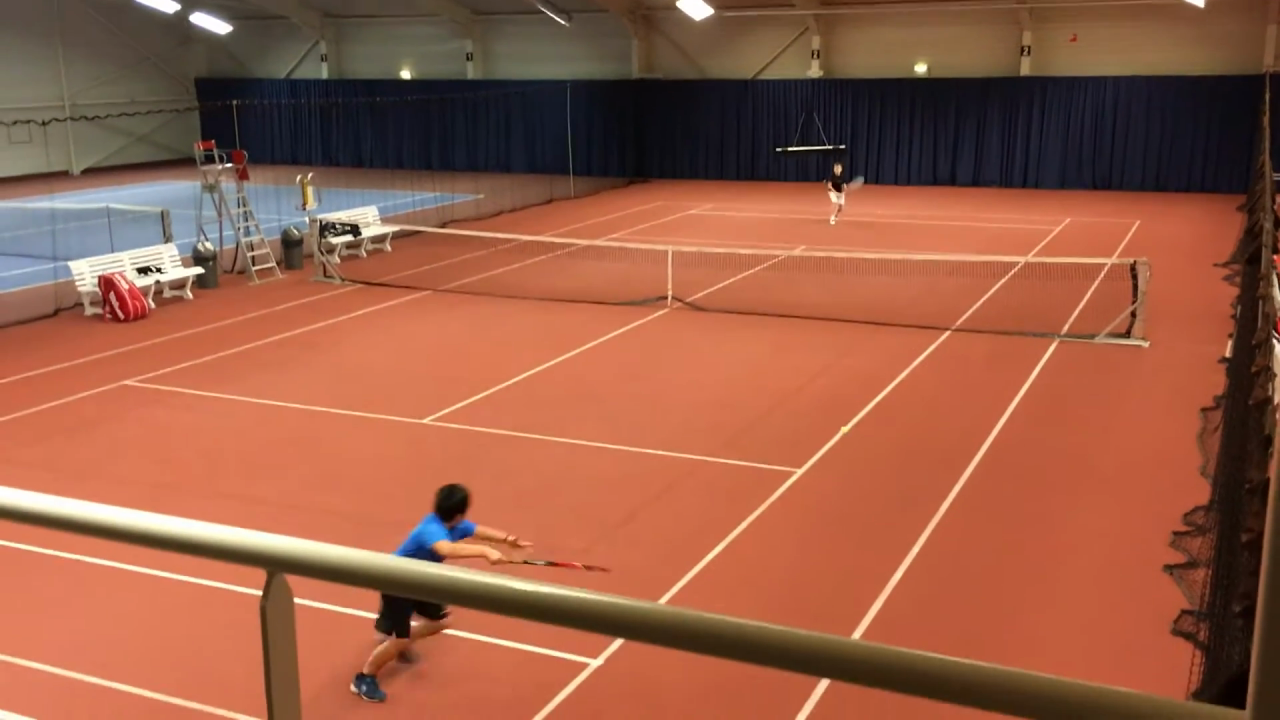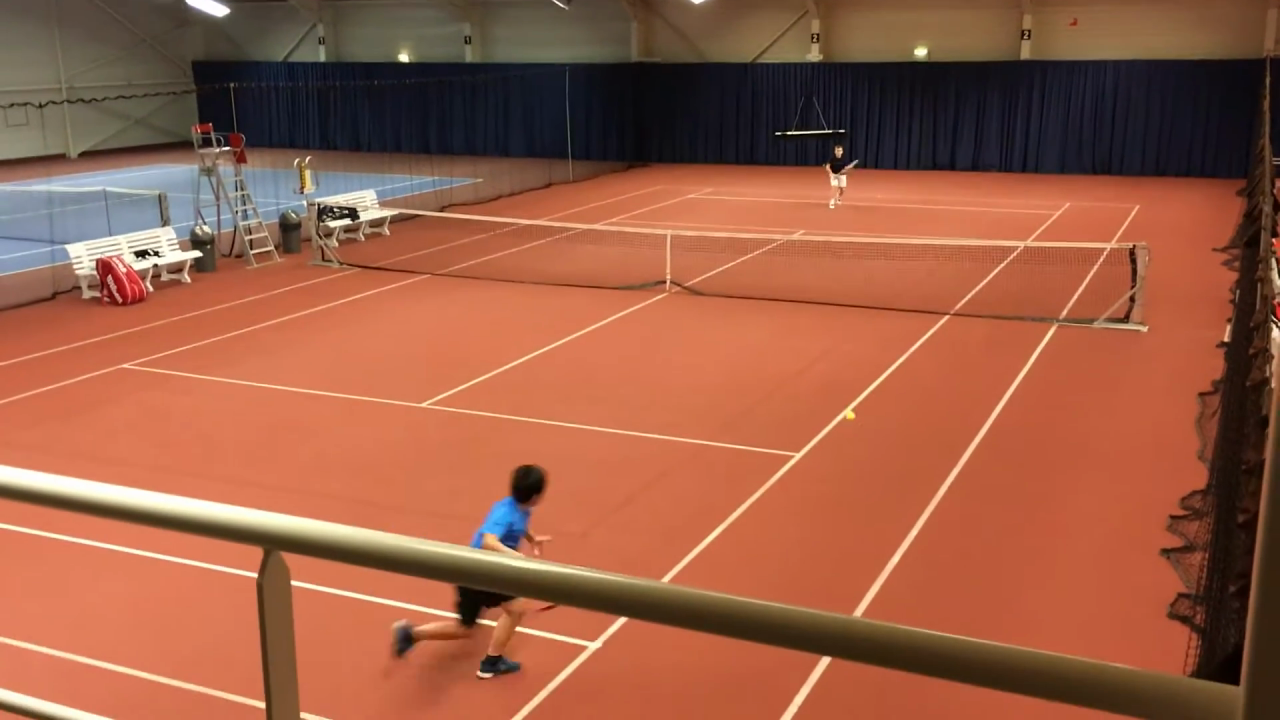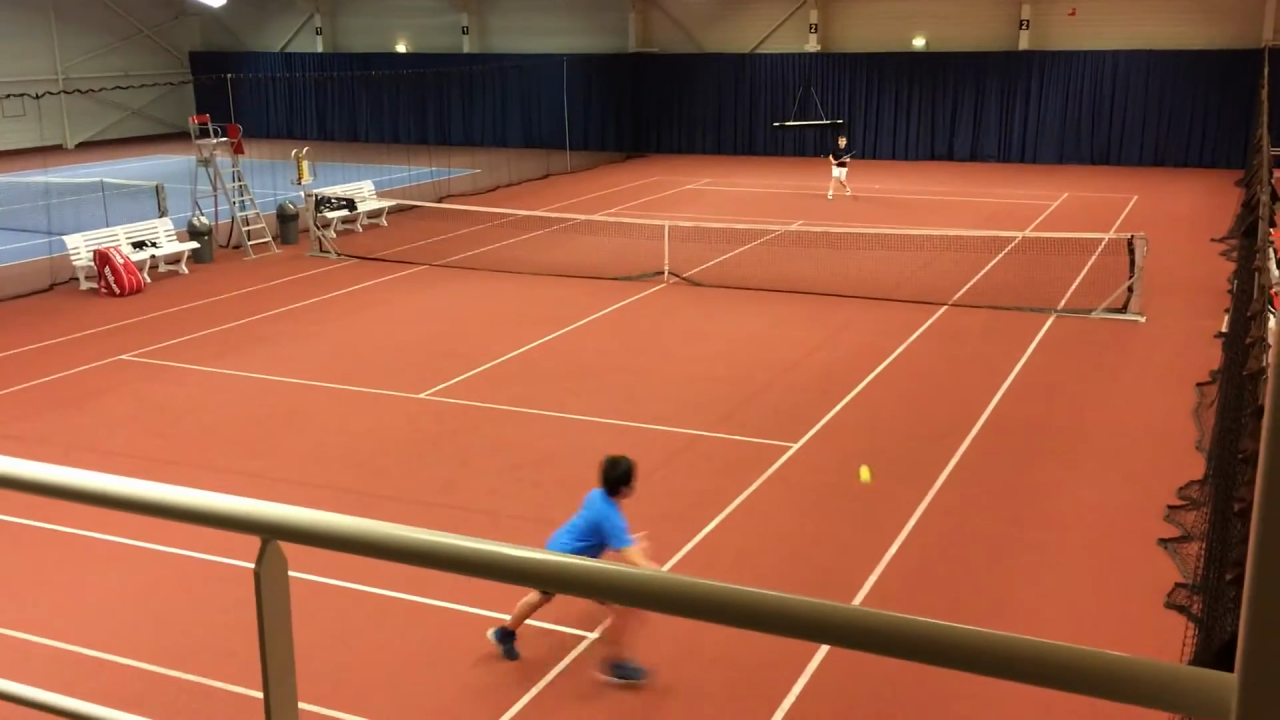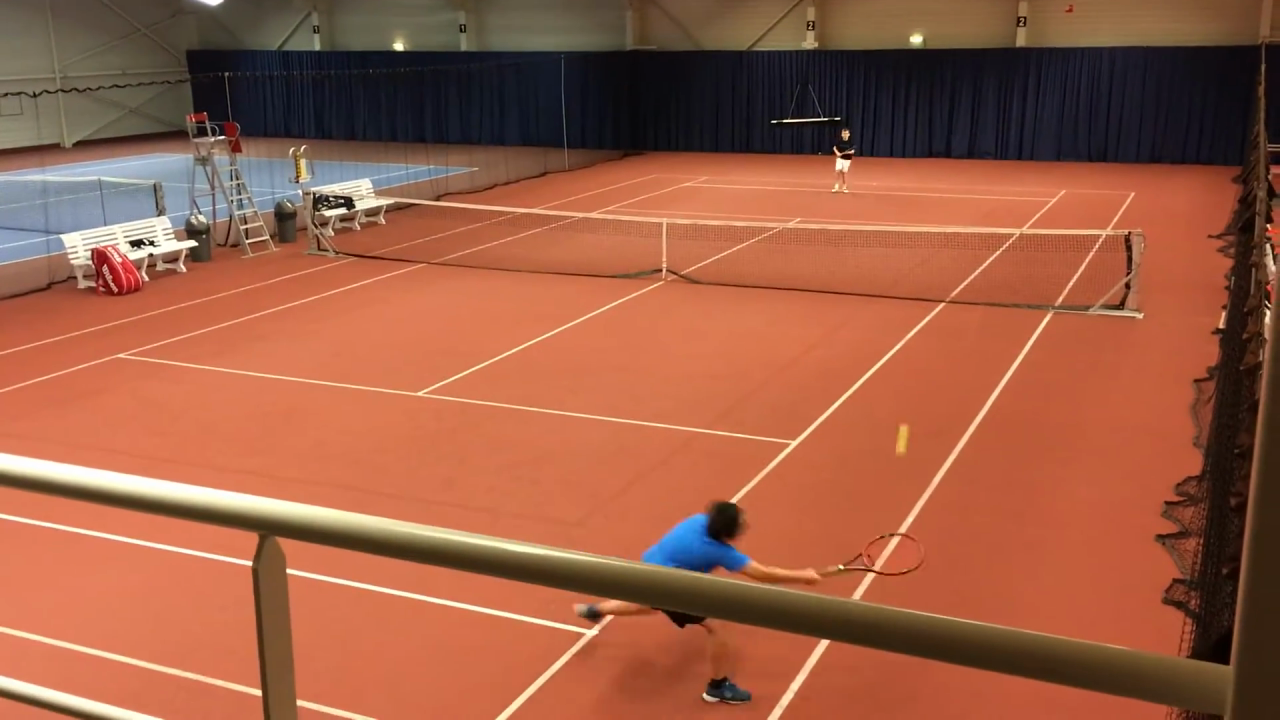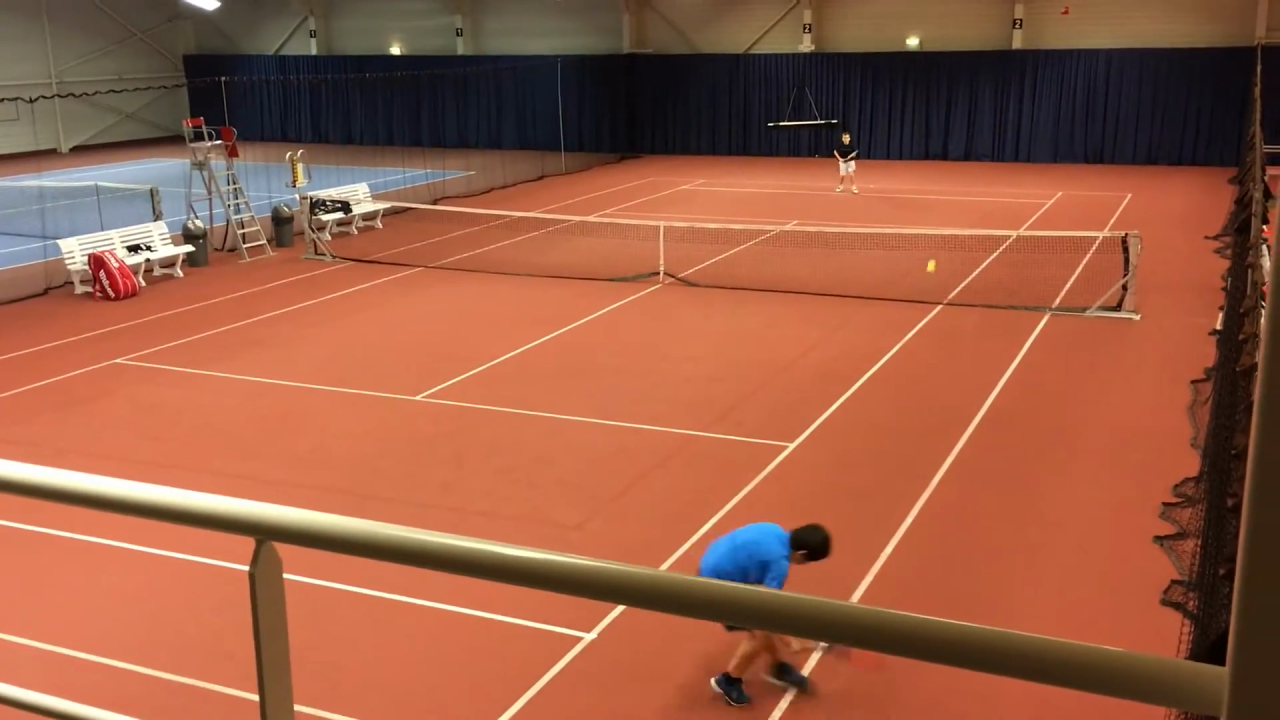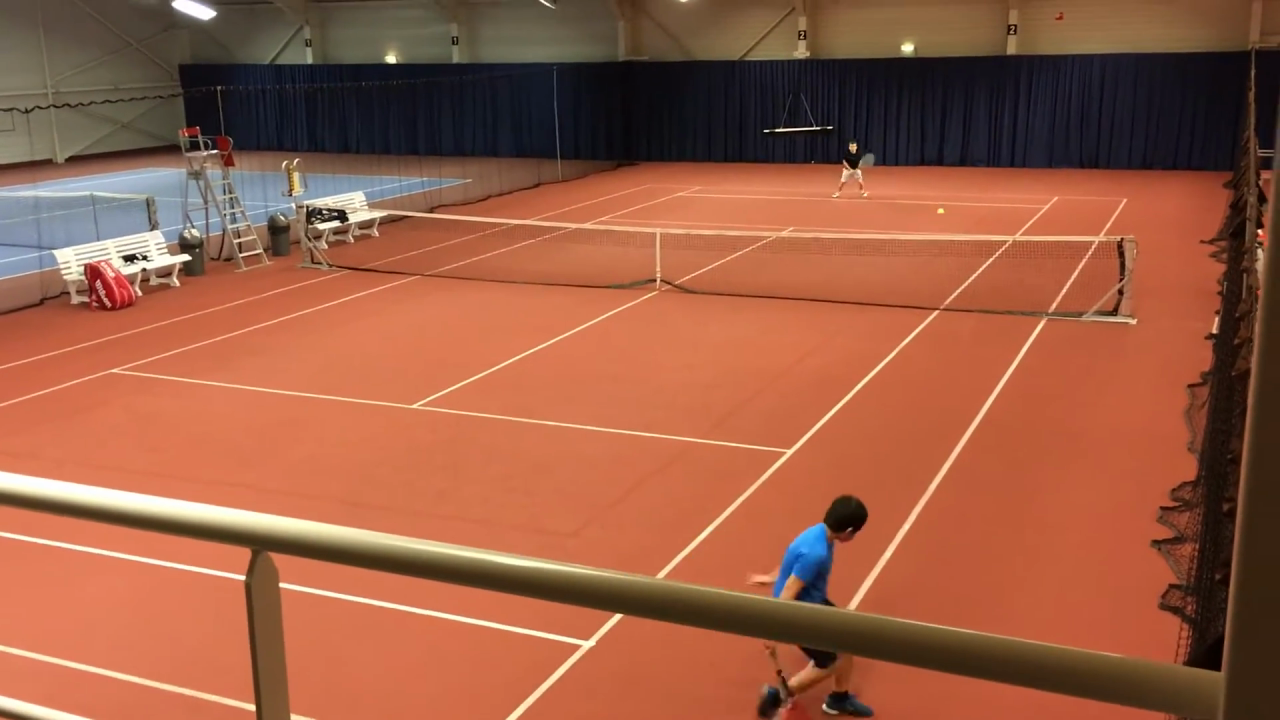
dt=0.2s
person 1, frame 1
left shoulder: (453, 523)
right shoulder: (431, 530)
left elbow: (479, 531)
right elbow: (446, 550)
left wrist: (508, 539)
right wrist: (485, 551)
left knee: (441, 621)
right knee: (399, 640)
left ankle: (393, 640)
right ankle: (363, 679)
person 1, frame 2
left shoulder: (520, 509)
right shoulder: (506, 514)
right elbow: (487, 540)
left wrist: (531, 538)
right wrist: (513, 555)
left knee: (517, 609)
right knee: (465, 629)
left ankle: (492, 661)
right ankle: (409, 633)
person 1, frame 3
left shoulder: (597, 495)
right shoulder: (611, 518)
right elbow: (631, 556)
left wrist: (629, 541)
left hip: (554, 550)
left knee: (543, 596)
right knee: (625, 610)
left ankle: (505, 634)
right ankle: (613, 664)
person 1, frame 4
left shoulder: (700, 520)
right shoulder: (723, 552)
right elbow: (761, 573)
right wrist: (801, 576)
left hip: (649, 566)
left knee: (645, 606)
right knee: (717, 630)
left ankle: (595, 610)
right ankle: (718, 686)
person 1, frame 5
left shoulder: (773, 531)
right shoulder: (779, 562)
right wrist: (791, 640)
right hip: (716, 581)
right knee: (759, 637)
left ankle: (778, 667)
right ankle: (728, 682)
person 1, frame 6
left shoulder: (819, 533)
right shoulder: (816, 553)
left elbow: (792, 563)
right elbow: (788, 591)
left wrist: (773, 578)
right knee: (830, 665)
left ankle: (840, 698)
right ankle: (777, 696)
